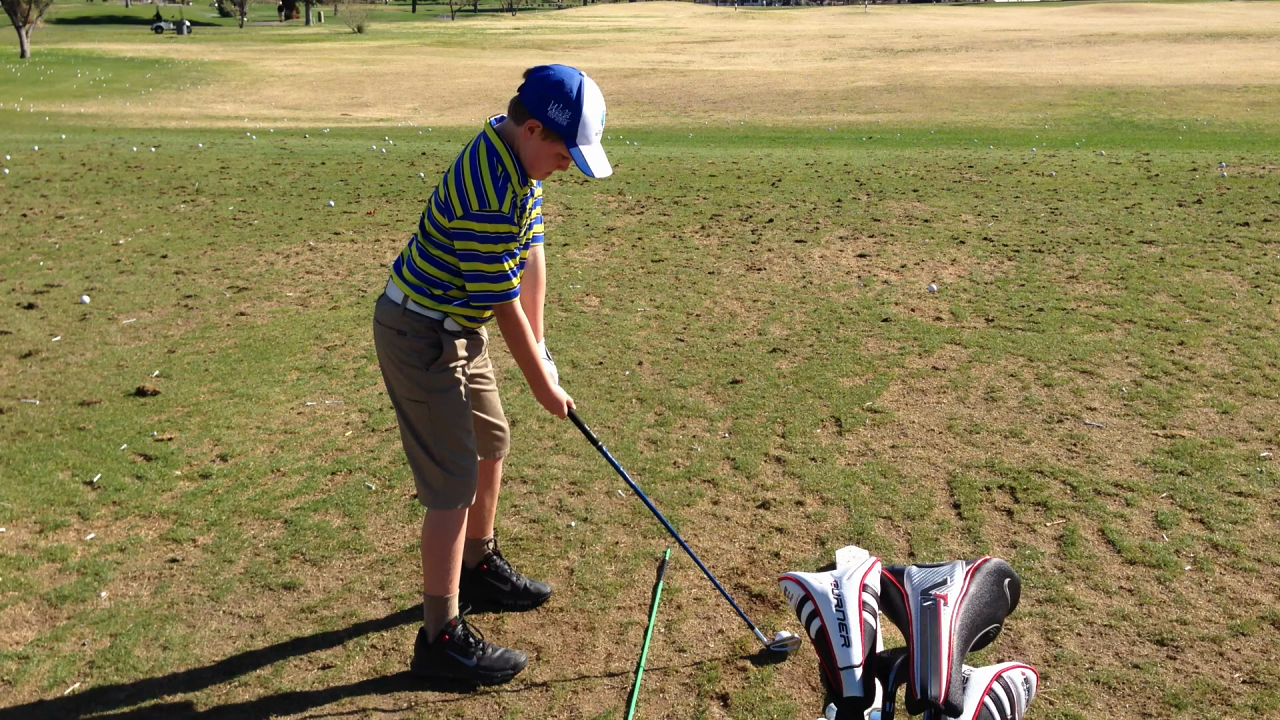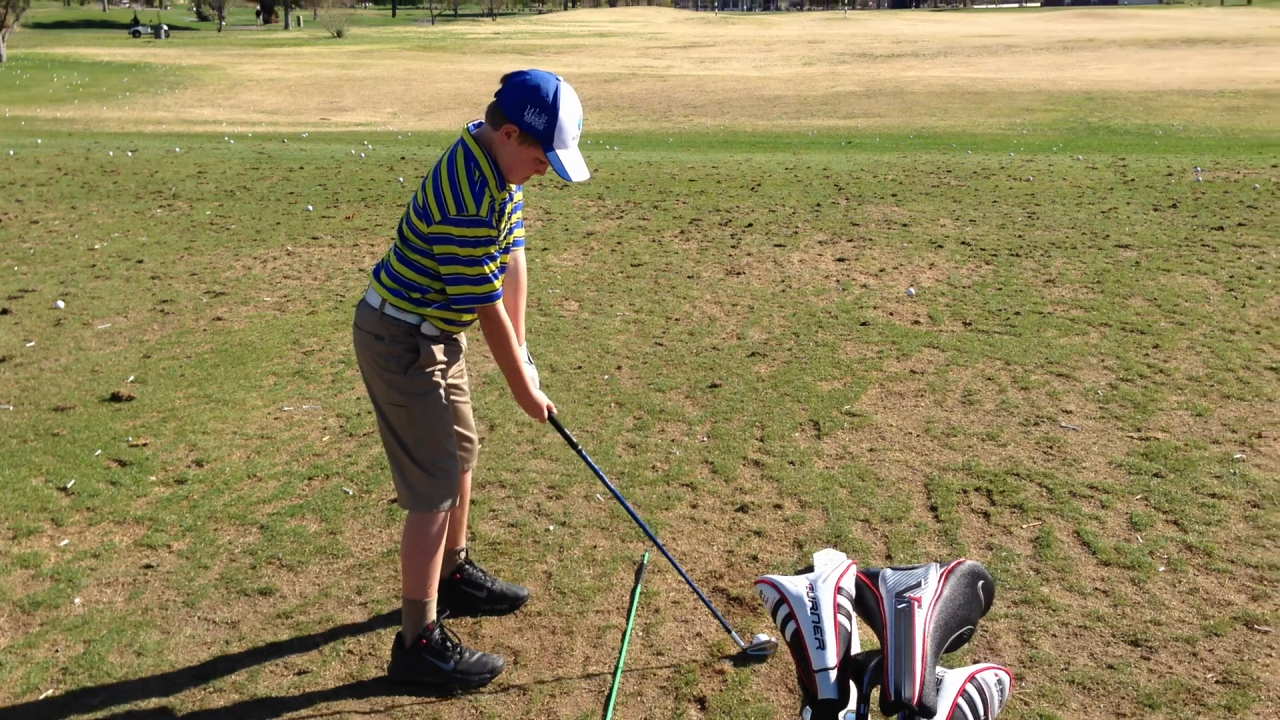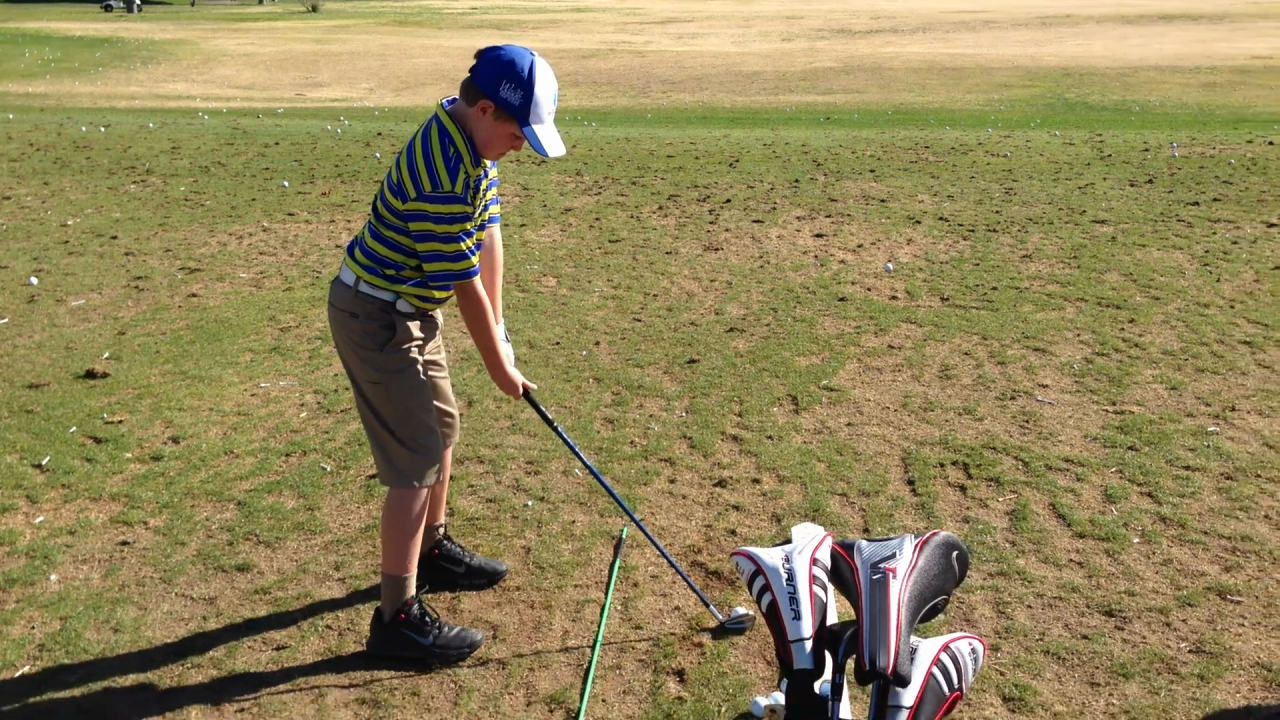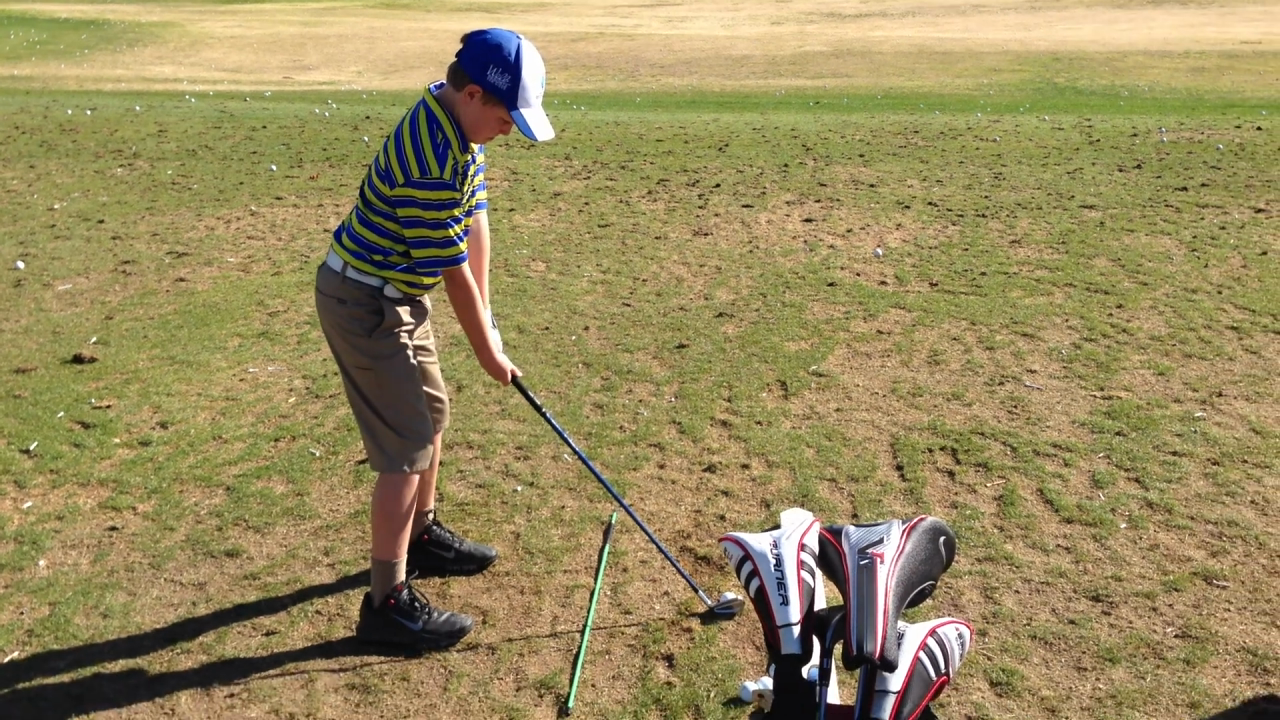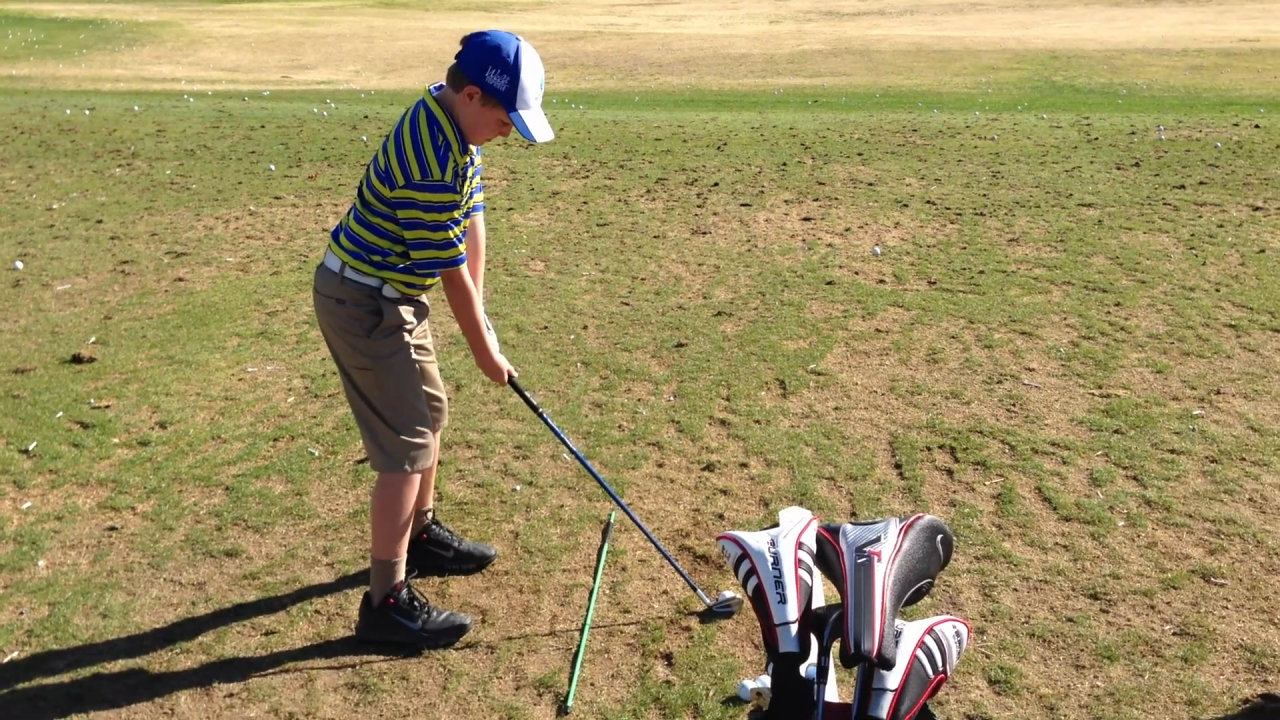
dt=0.3s
person 1, frame 1
left shoulder: (513, 154)
right shoulder: (490, 195)
left elbow: (532, 252)
right elbow: (504, 304)
left wrist: (540, 345)
right wrist: (541, 383)
left hip: (455, 326)
right hip: (422, 335)
left knee: (489, 443)
right knee: (452, 482)
left ankle: (481, 566)
right ankle: (441, 637)
person 1, frame 2
left shoulder: (496, 162)
right shoulder: (469, 196)
left elbow: (512, 258)
right elbow: (487, 306)
left wrist: (522, 350)
right wrist: (522, 387)
left hip: (433, 330)
right hip: (401, 340)
left knee: (459, 453)
right knee: (433, 486)
left ankle: (452, 575)
right ankle: (419, 641)
person 1, frame 3
left shoulder: (470, 139)
right shoulder: (444, 174)
left elbow: (489, 234)
right elbow: (465, 283)
left wrist: (499, 327)
right wrist: (498, 364)
left hip: (408, 308)
right hip: (376, 317)
left knee: (441, 428)
right knee: (415, 462)
left ankle: (431, 550)
right ankle: (398, 616)
person 1, frame 4
left shoulder: (455, 123)
right shoulder: (432, 159)
left elbow: (475, 221)
right elbow: (454, 269)
left wrist: (487, 316)
right wrist: (487, 351)
left hip: (396, 294)
right hip: (365, 303)
left knee: (430, 414)
right knee: (406, 447)
left ankle: (421, 535)
right ankle: (388, 602)
person 1, frame 5
left shoulder: (451, 123)
right shoulder: (431, 162)
left elbow: (472, 223)
right elbow: (450, 269)
left wrist: (480, 317)
right wrist: (483, 348)
left hip: (391, 293)
right hip: (362, 302)
left knee: (429, 412)
right knee: (406, 444)
left ankle: (419, 534)
right ankle: (387, 602)
